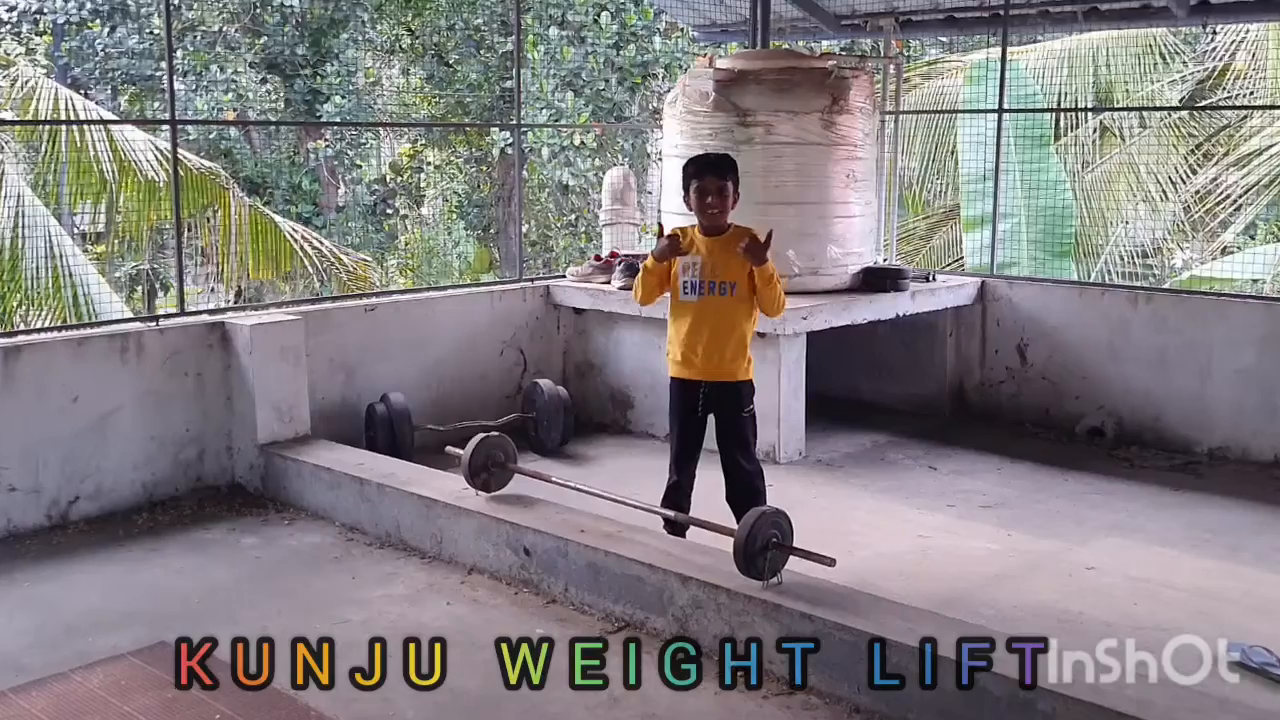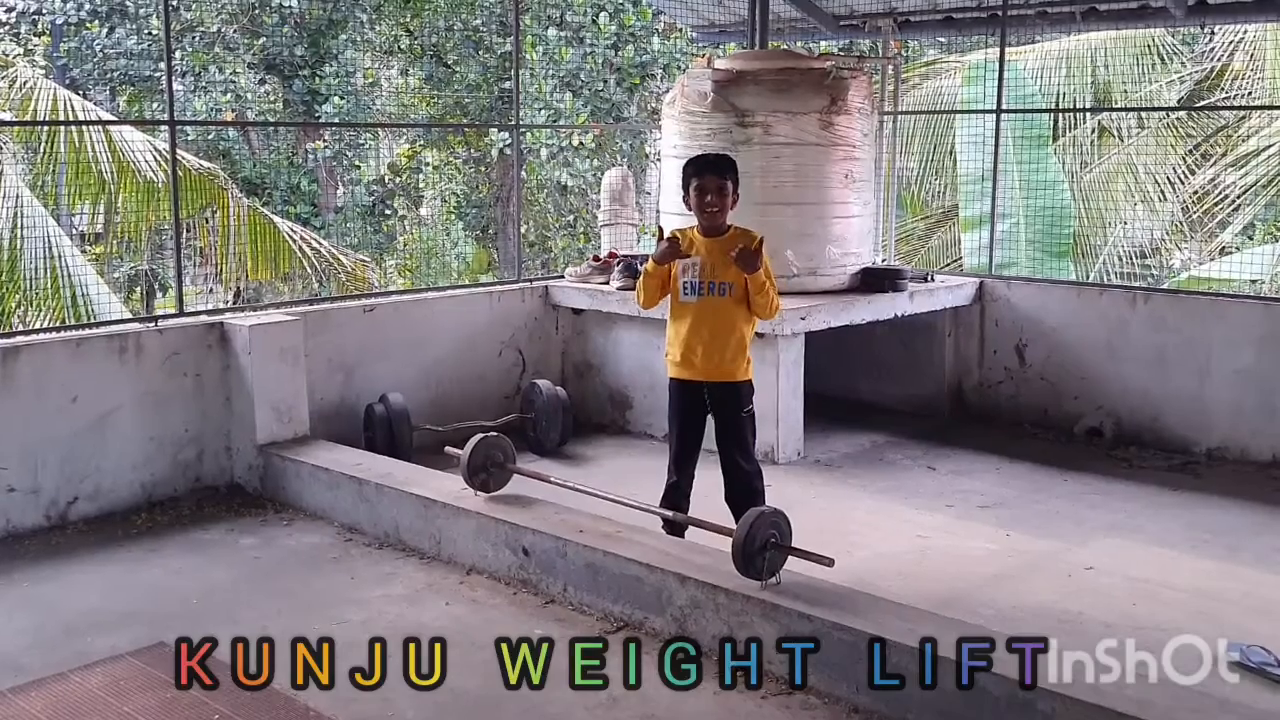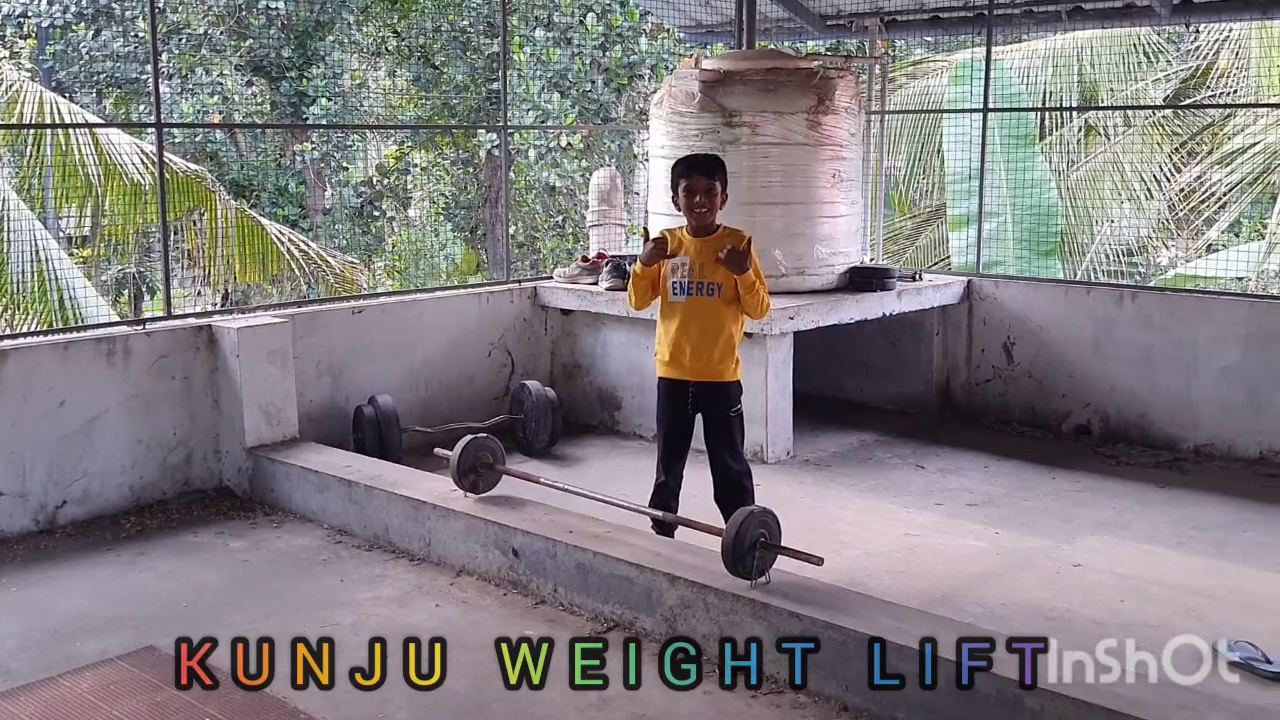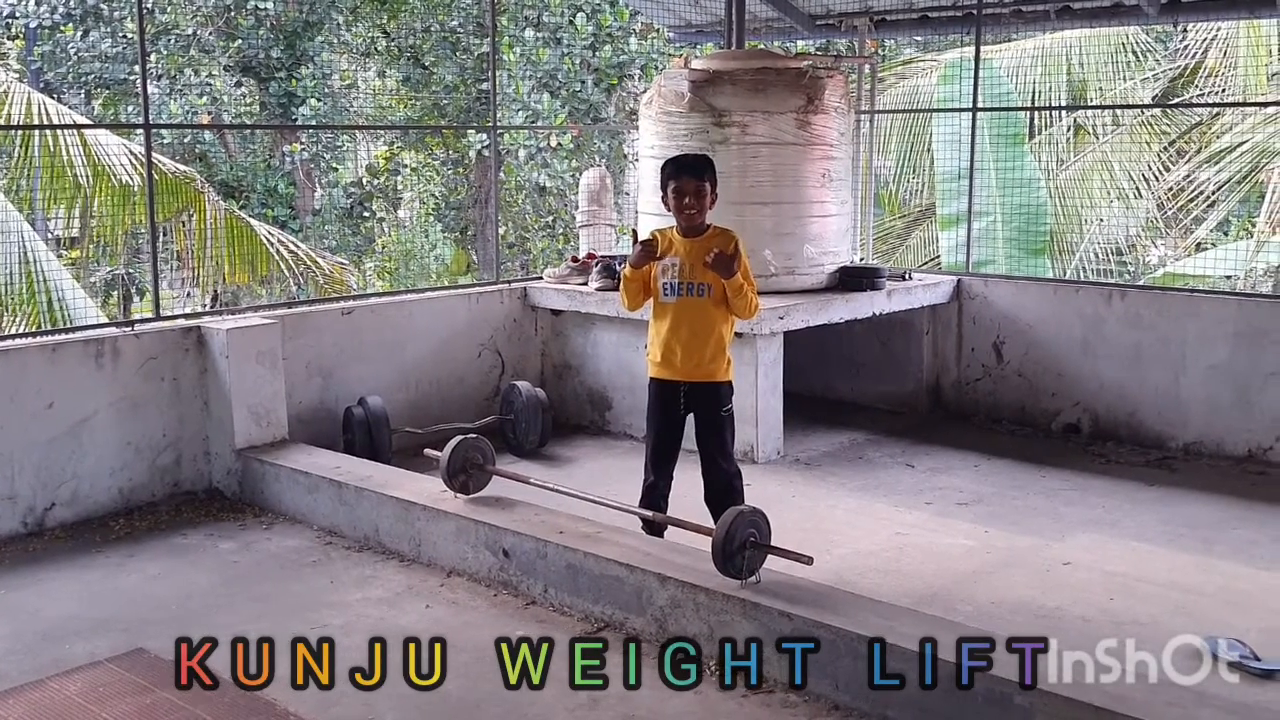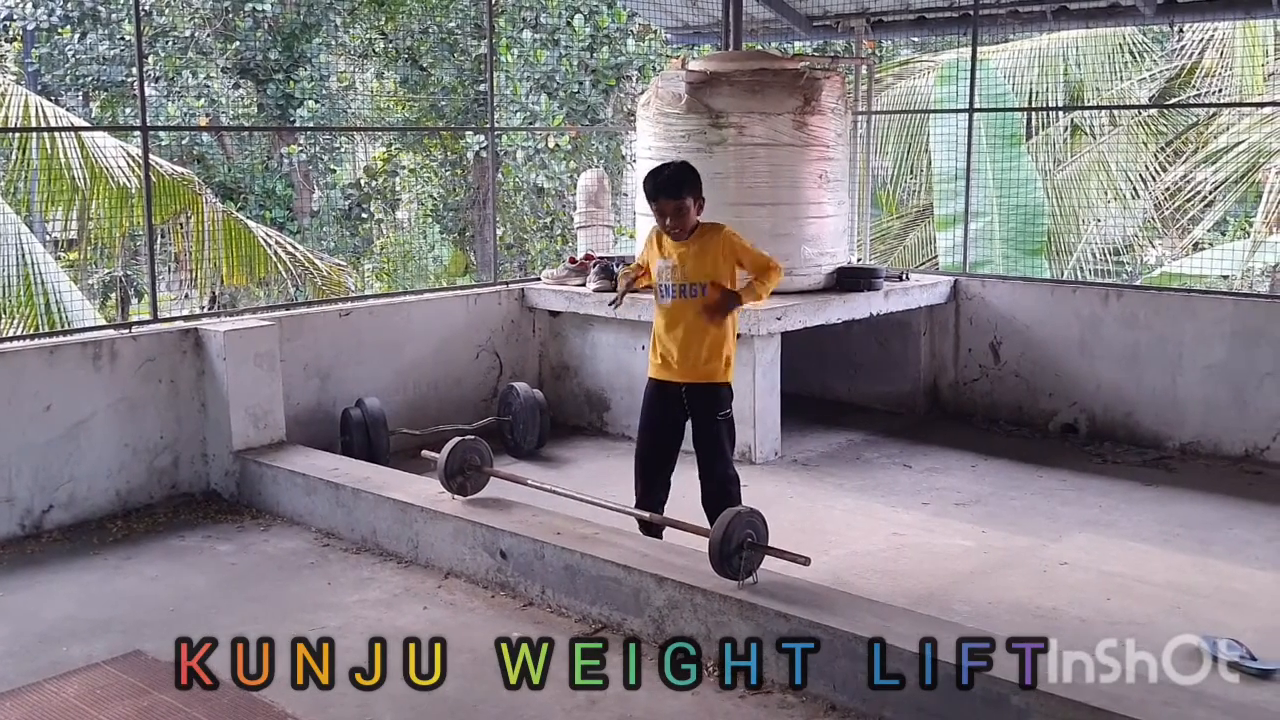
dt=1s
person 1, frame 1
left shoulder: (748, 242)
right shoulder: (677, 242)
left elbow: (774, 307)
right elbow: (643, 296)
left wrist: (762, 265)
right wrist: (655, 258)
left hip: (733, 375)
right hip: (685, 373)
left knee: (741, 464)
right knee: (680, 462)
right ankle: (672, 535)
person 1, frame 2
left shoulder: (749, 244)
right shoulder: (676, 243)
left elbow: (768, 311)
right elbow: (646, 300)
left wrist: (754, 273)
right wrist: (655, 263)
left hip: (732, 375)
right hip: (684, 373)
left knee: (741, 465)
right knee: (679, 462)
right ankle: (671, 535)
person 1, frame 3
left shoulder: (737, 243)
right shoulder: (666, 243)
left elbow: (759, 309)
right elbow: (638, 301)
left wrist: (743, 273)
right wrist: (643, 264)
left hip: (721, 376)
right hip: (673, 374)
left knee: (729, 465)
right knee: (668, 462)
right ankle: (660, 535)
person 1, frame 4
left shoulder: (727, 243)
right shoulder: (657, 243)
left elbow: (748, 309)
right elbow: (632, 302)
left wrist: (731, 276)
right wrist: (632, 267)
left hip: (713, 376)
right hip: (664, 374)
left knee: (719, 466)
right knee: (657, 463)
right ankle: (650, 536)
person 1, frame 5
left shoulder: (722, 239)
right shoulder: (655, 240)
left elbow: (771, 270)
left wrist: (739, 296)
right wrist: (627, 278)
left hip: (710, 378)
right hip: (662, 376)
left knee: (717, 470)
right knee: (649, 464)
right ankle: (648, 541)
